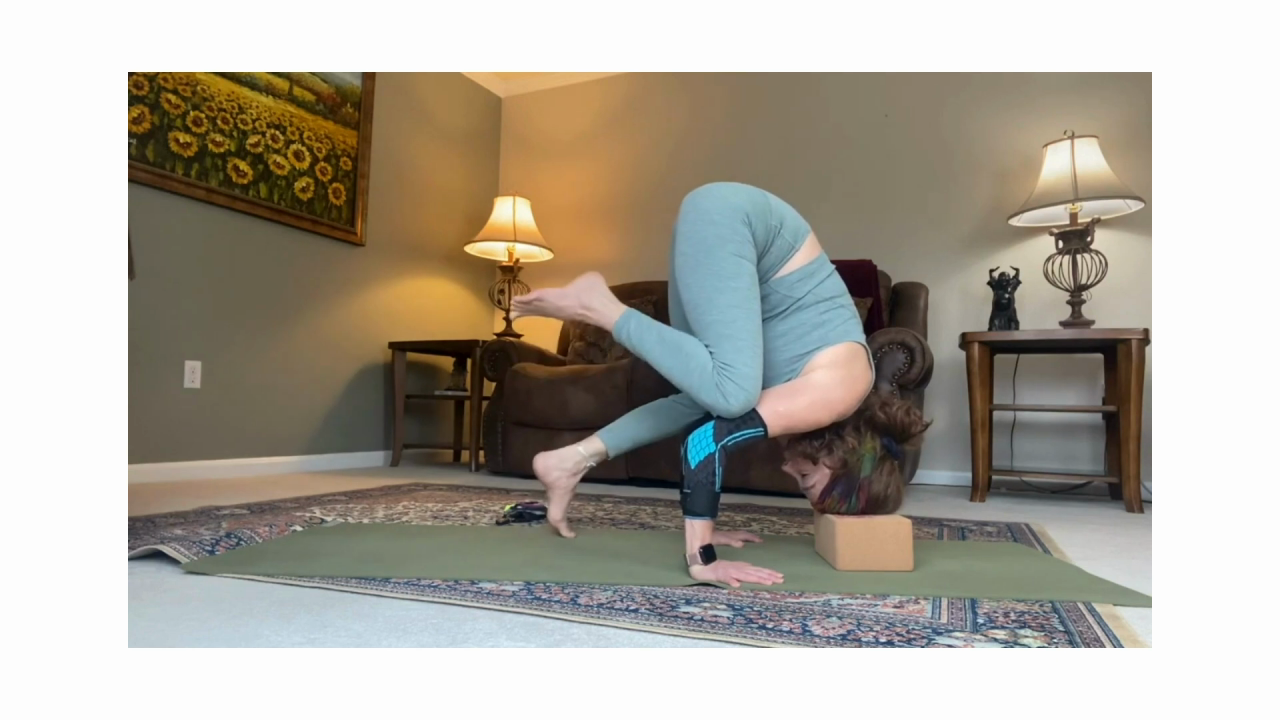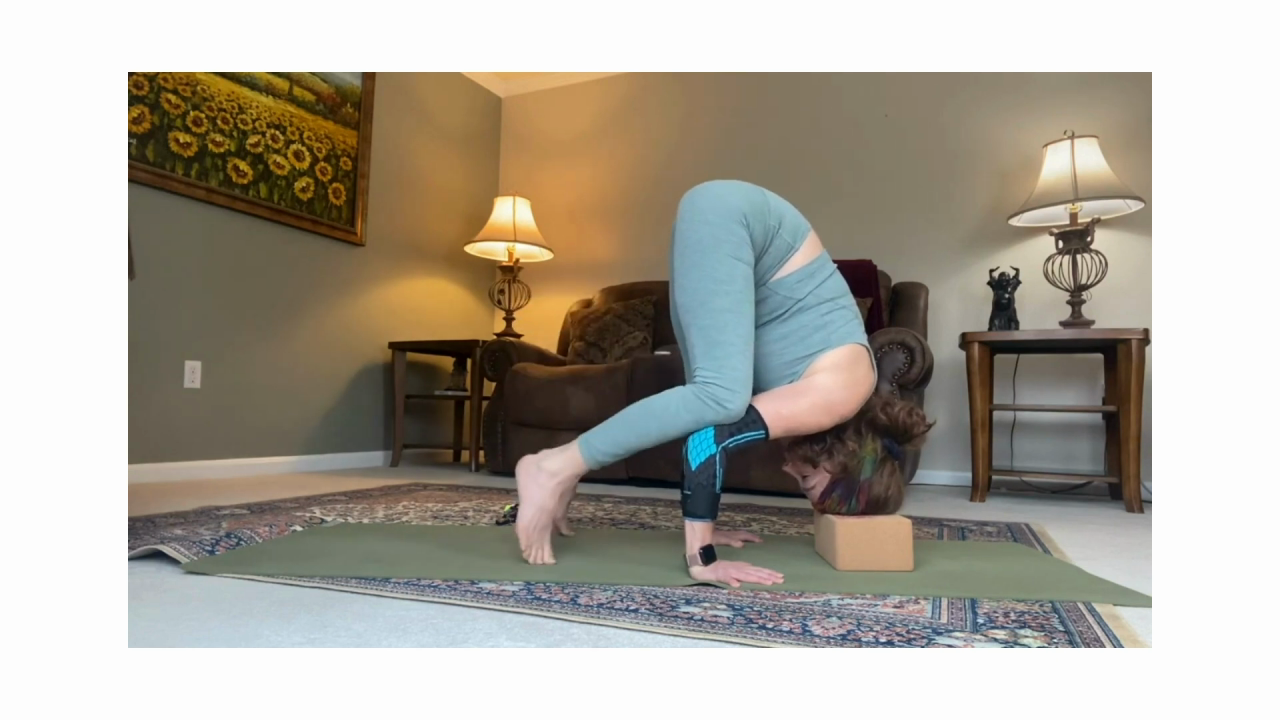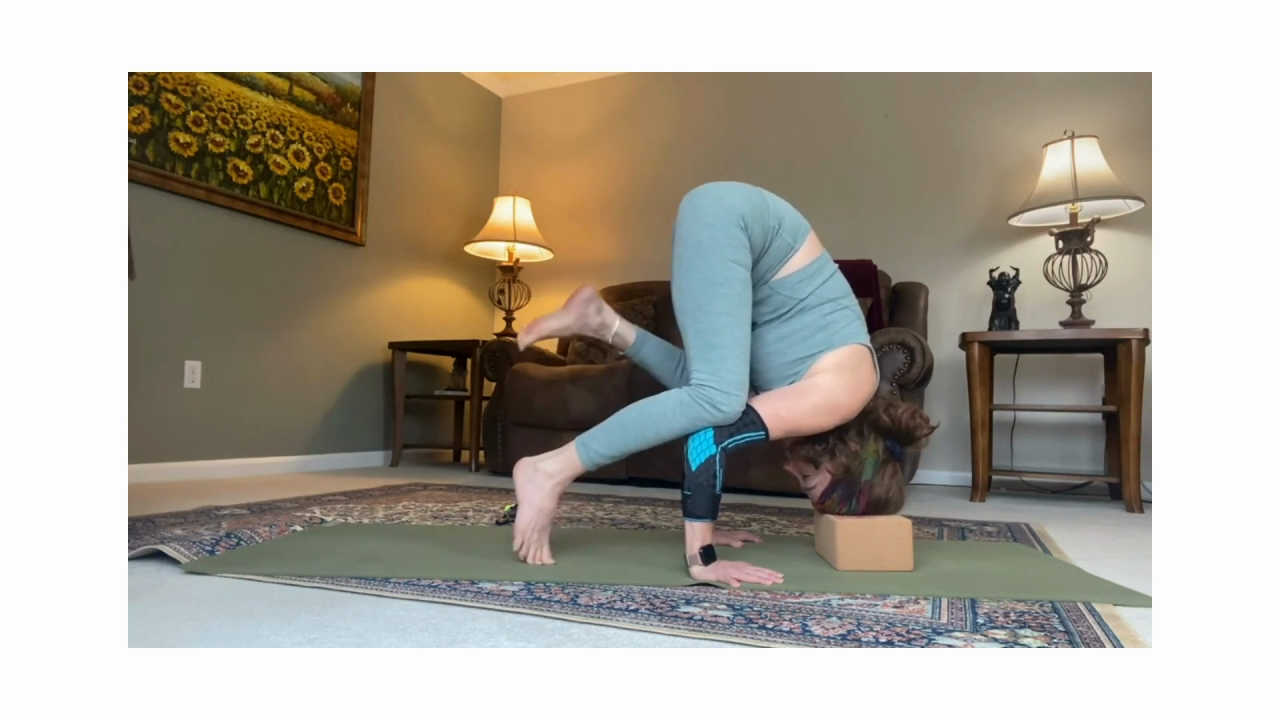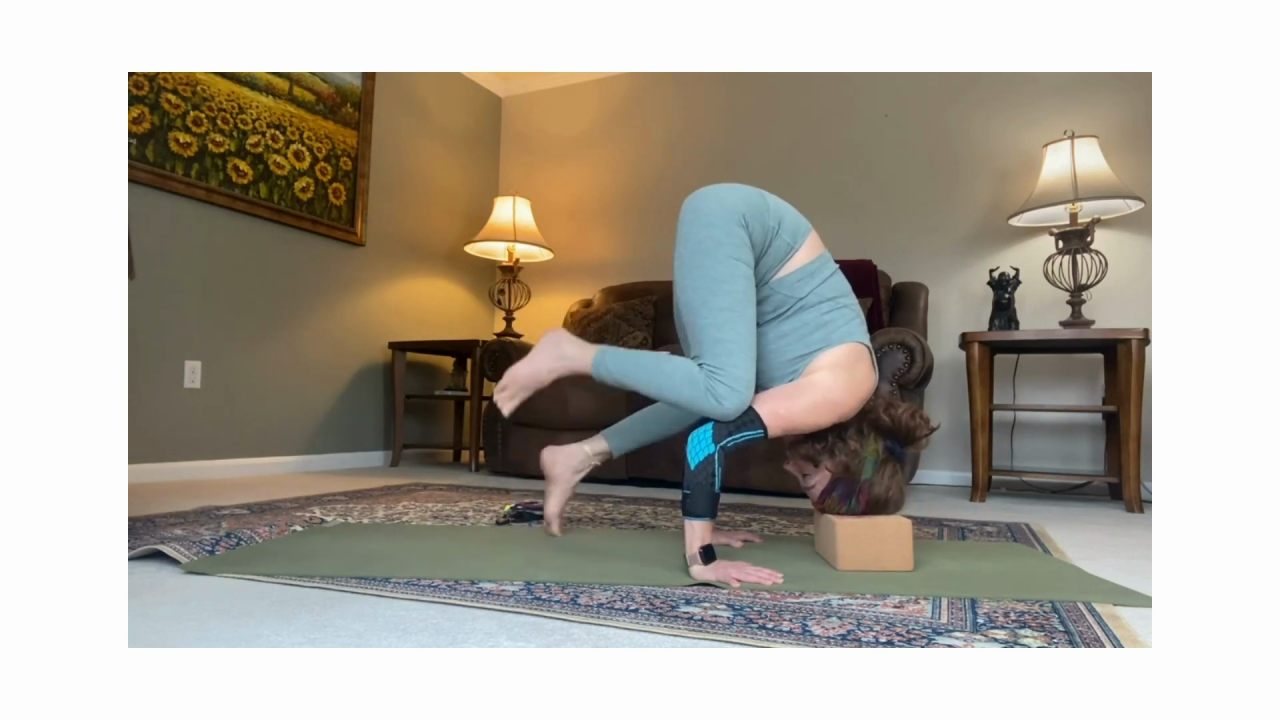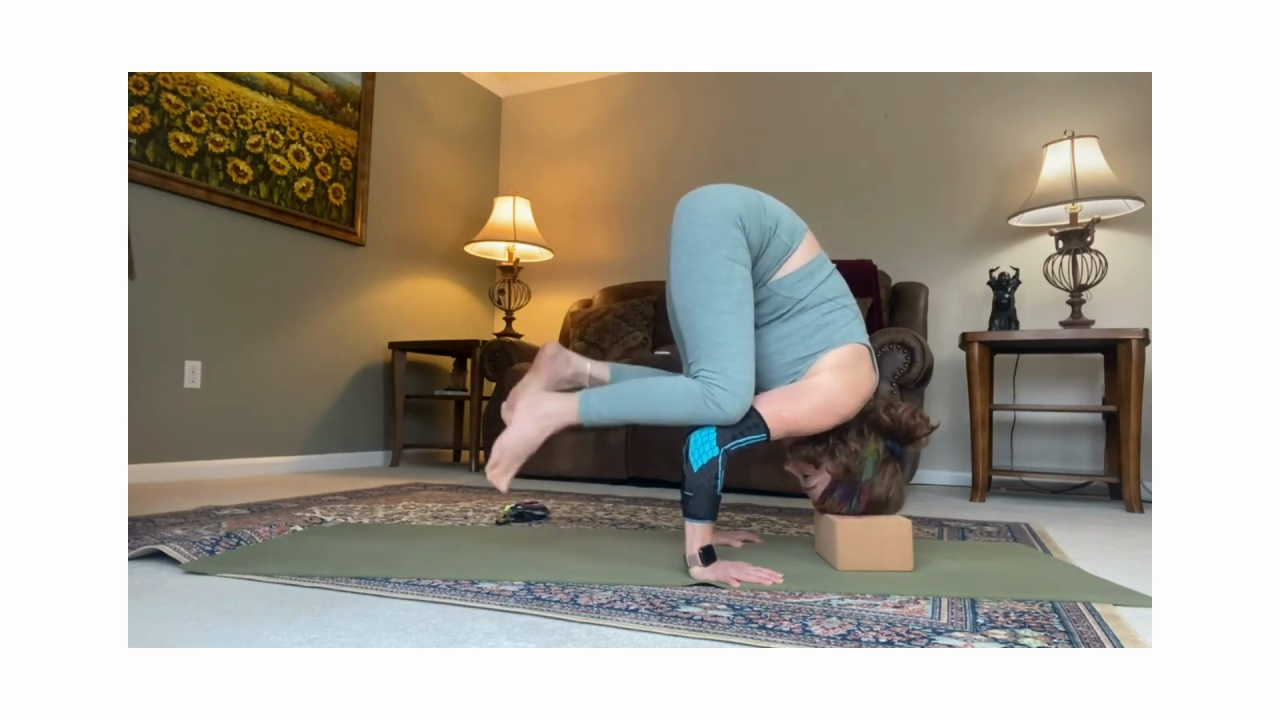
dt=1s
person 1, frame 1
left shoulder: (838, 384)
right shoulder: (836, 392)
right elbow: (710, 441)
left wrist: (704, 528)
right wrist: (701, 560)
left hip: (732, 226)
left knee: (707, 397)
right knee: (729, 393)
left ankle: (572, 461)
right ankle: (600, 308)
person 1, frame 2
left shoulder: (841, 384)
right shoulder: (837, 397)
right elbow: (713, 440)
left wrist: (703, 526)
right wrist: (701, 559)
left hip: (737, 225)
left knee: (708, 399)
right knee: (720, 399)
left ankle: (570, 458)
right ankle: (554, 471)
person 1, frame 3
left shoulder: (838, 390)
right shoulder: (838, 398)
right elbow: (713, 440)
left wrist: (704, 528)
right wrist: (700, 560)
left hip: (738, 225)
left knee: (709, 395)
right knee: (717, 401)
left ankle: (601, 322)
right ankle: (550, 472)
person 1, frame 4
left shoulder: (844, 385)
right shoulder: (837, 396)
right elbow: (712, 440)
left wrist: (703, 531)
right wrist: (701, 560)
left hip: (737, 229)
right hip: (727, 220)
left knee: (710, 397)
right knee: (723, 396)
left ankle: (580, 458)
right ankle: (572, 355)
person 1, frame 5
left shoulder: (842, 386)
right shoulder: (838, 398)
right elbow: (713, 444)
left wrist: (704, 528)
right wrist: (701, 560)
left hip: (733, 228)
right hip: (723, 221)
left knee: (707, 400)
right knee: (722, 401)
left ankle: (576, 370)
right ankle: (552, 410)
